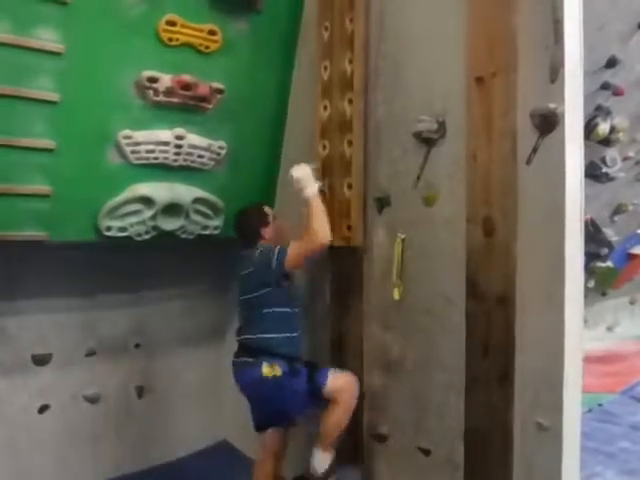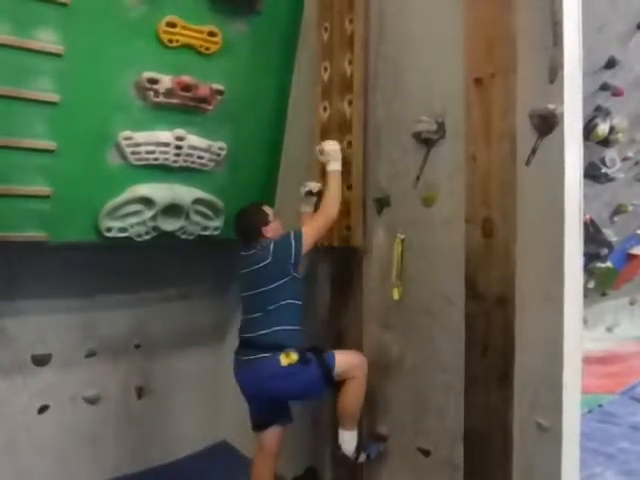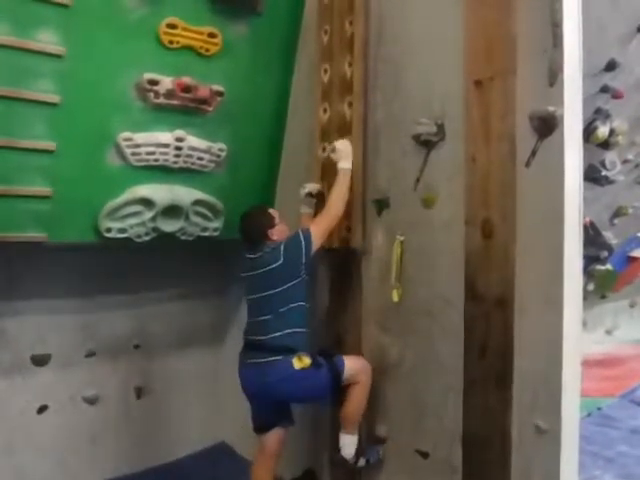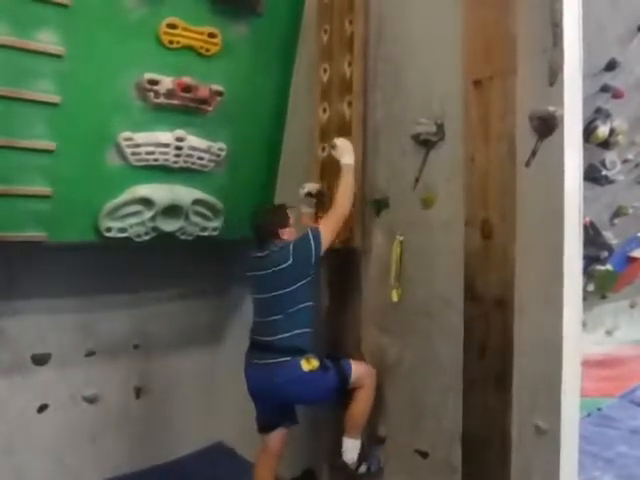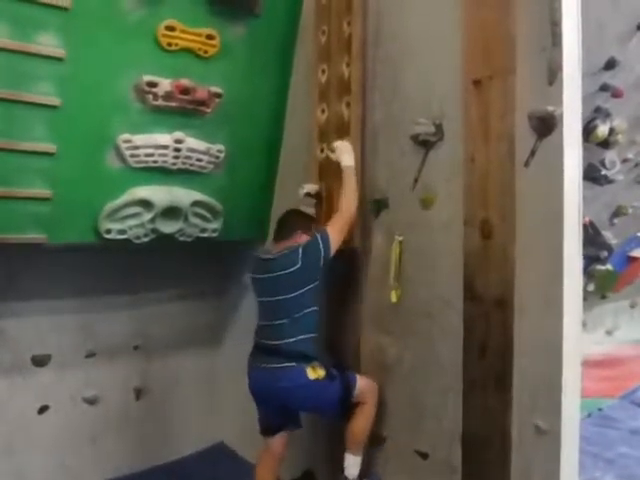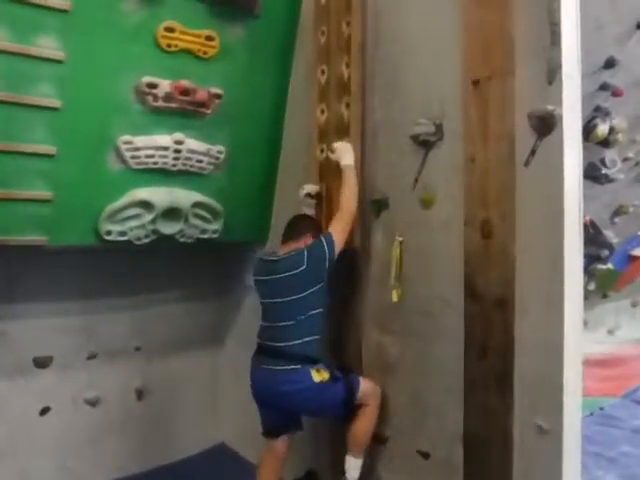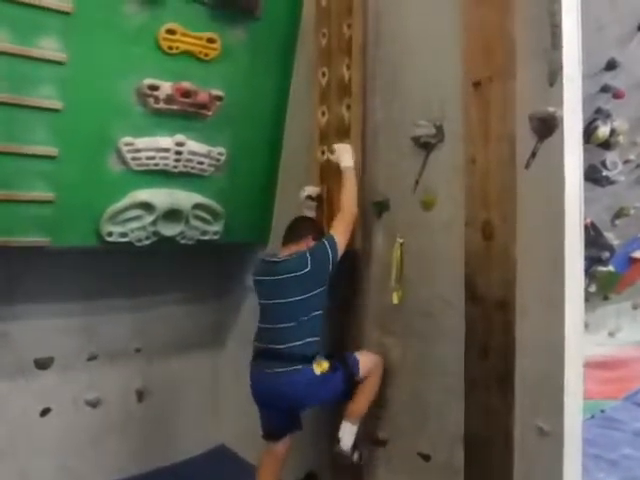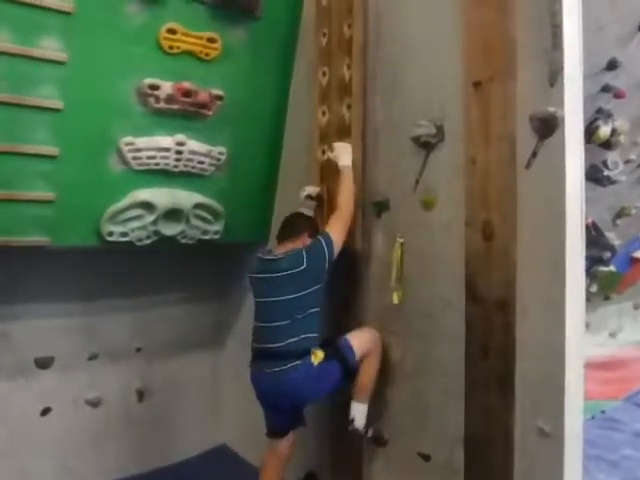
dt=0.2s
person 1, frame 1
left shoulder: (261, 262)
right shoulder: (264, 259)
left elbow: (303, 246)
right elbow: (321, 239)
left wrist: (308, 201)
right wrist: (310, 189)
left hip: (254, 369)
right hip: (265, 369)
left knee: (273, 444)
right knee: (346, 386)
person 1, frame 2
left shoulder: (251, 258)
right shoulder: (275, 252)
left elbow: (301, 240)
right elbow: (328, 215)
left wrist: (307, 205)
right wrist: (334, 165)
left hip: (249, 368)
right hip: (273, 366)
left knee: (268, 445)
right knee: (355, 364)
right ankle: (349, 444)
person 1, frame 3
left shoulder: (253, 262)
right shoulder: (284, 255)
right elbow: (333, 213)
left wrist: (306, 207)
right wrist: (345, 163)
left hip: (252, 371)
right hip: (281, 369)
left knee: (269, 446)
right knee: (360, 369)
right ankle: (349, 448)
person 1, frame 4
left shoulder: (257, 262)
right shoulder: (295, 254)
right elbow: (340, 211)
right wrist: (347, 160)
left hip: (258, 370)
right hip: (288, 370)
left knee: (271, 445)
right knee: (365, 375)
person 1, frame 5
left shoulder: (260, 264)
right shoulder: (304, 259)
right elbow: (346, 214)
left wrist: (304, 207)
right wrist: (347, 161)
left hip: (261, 373)
right hip: (293, 375)
left knee: (273, 447)
right knee: (368, 391)
person 1, frame 6
left shoulder: (263, 266)
right shoulder: (310, 261)
right elbow: (346, 214)
left wrist: (306, 209)
right wrist: (347, 162)
left hip: (263, 375)
right hip: (297, 378)
left knee: (276, 447)
right knee: (371, 394)
person 1, frame 7
left shoulder: (263, 268)
right shoulder: (313, 263)
right elbow: (347, 215)
left wrist: (305, 210)
right wrist: (347, 163)
left hip: (262, 376)
right hip: (298, 377)
left knee: (275, 449)
right knee: (372, 363)
right ankle: (346, 438)
person 1, frame 8
left shoulder: (261, 266)
right shoulder: (308, 261)
left elbow: (296, 230)
right elbow: (343, 214)
left wrist: (303, 207)
right wrist: (345, 162)
left hip: (264, 376)
right hip: (298, 373)
left knee: (279, 447)
right knee: (370, 337)
right ankle: (359, 417)
